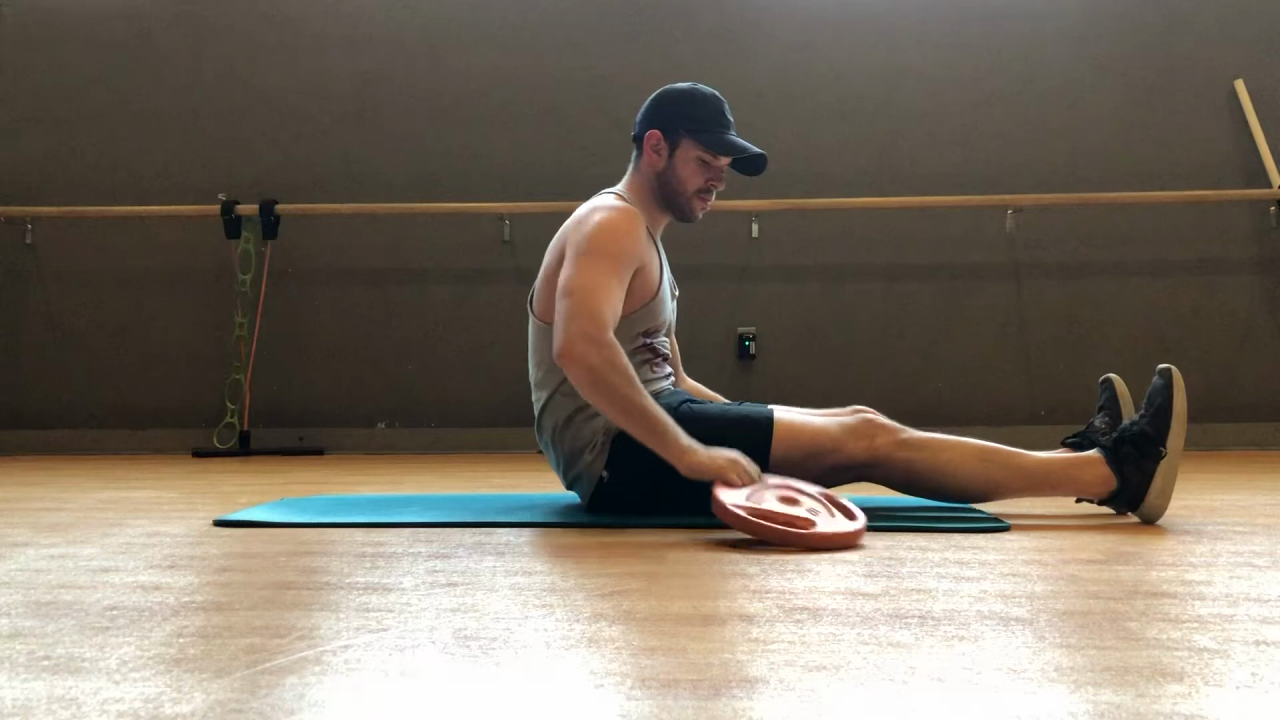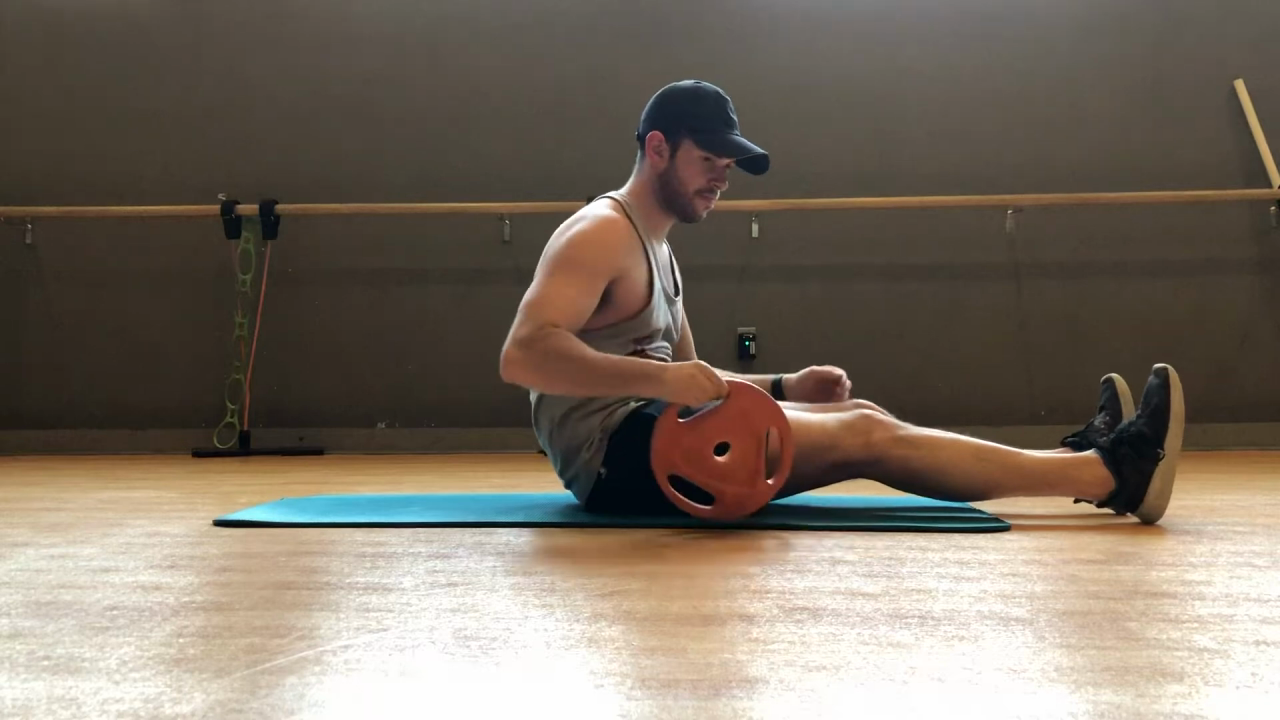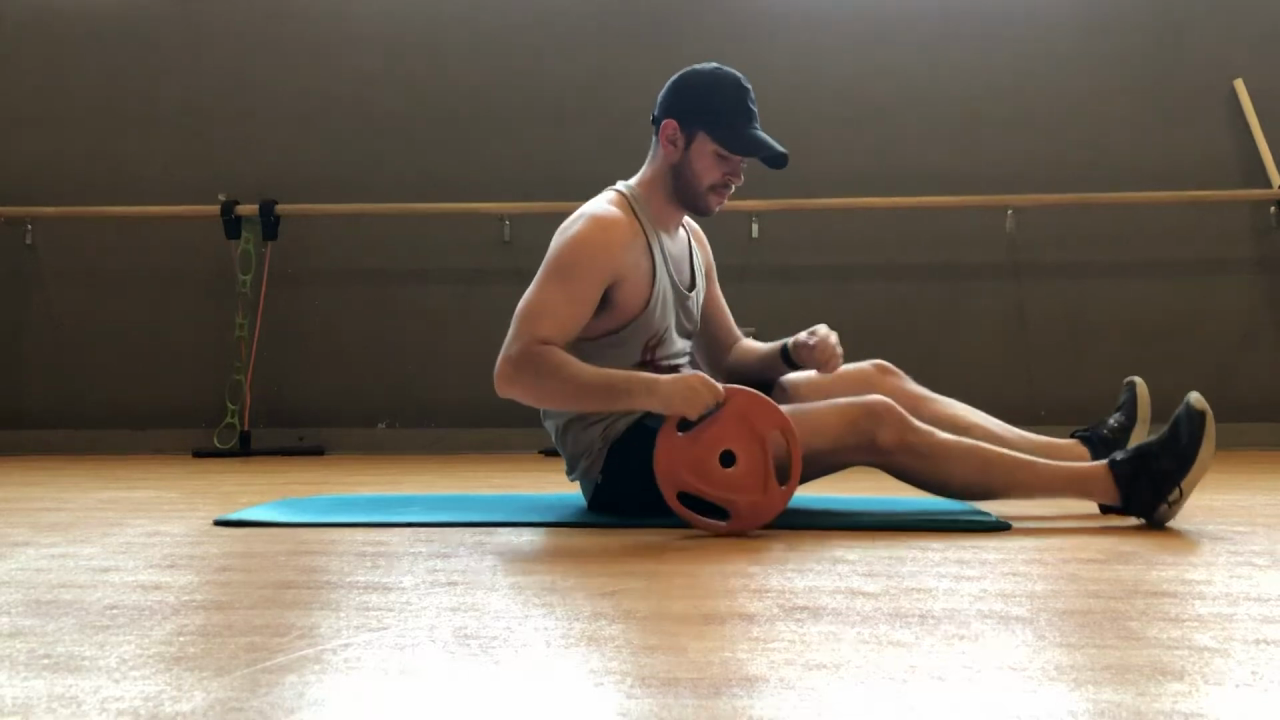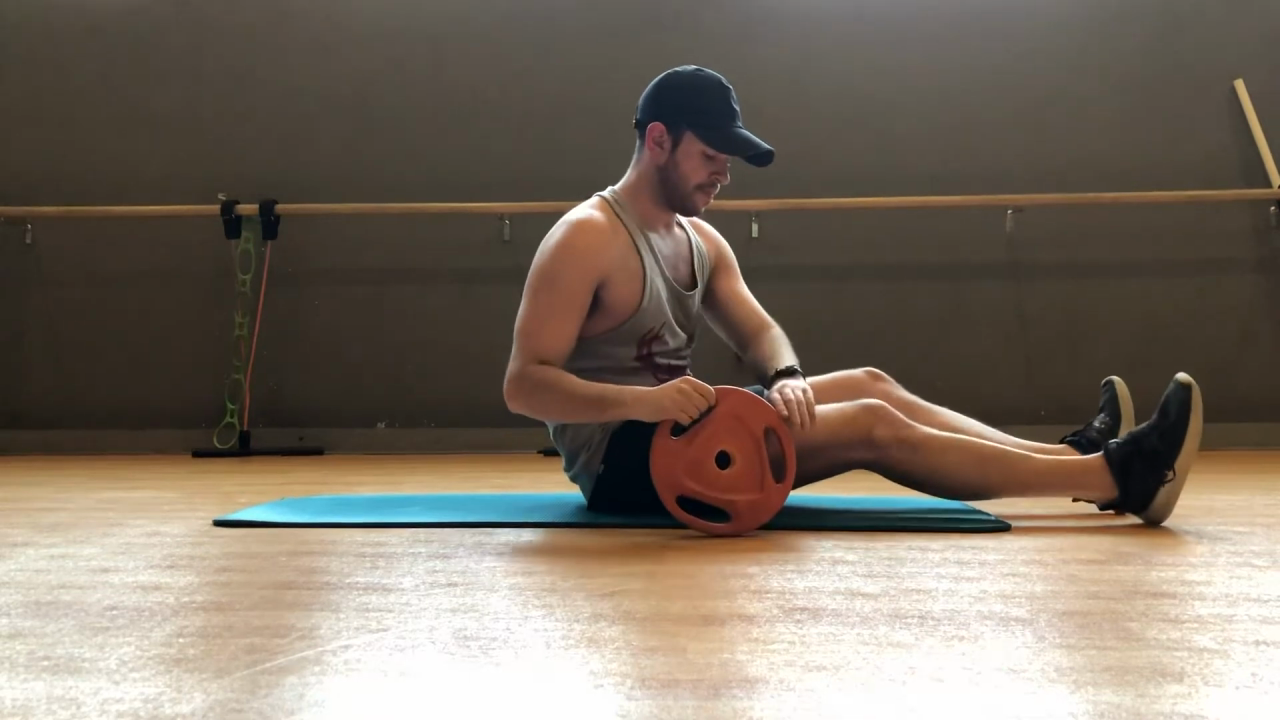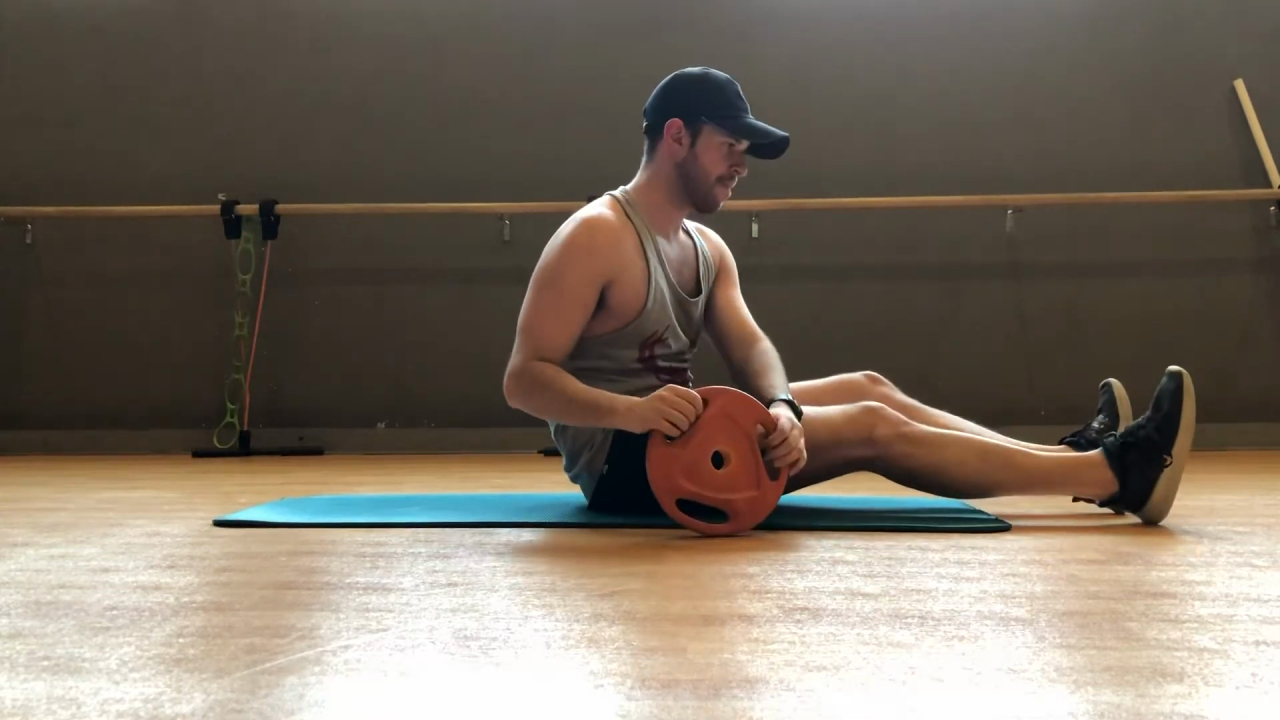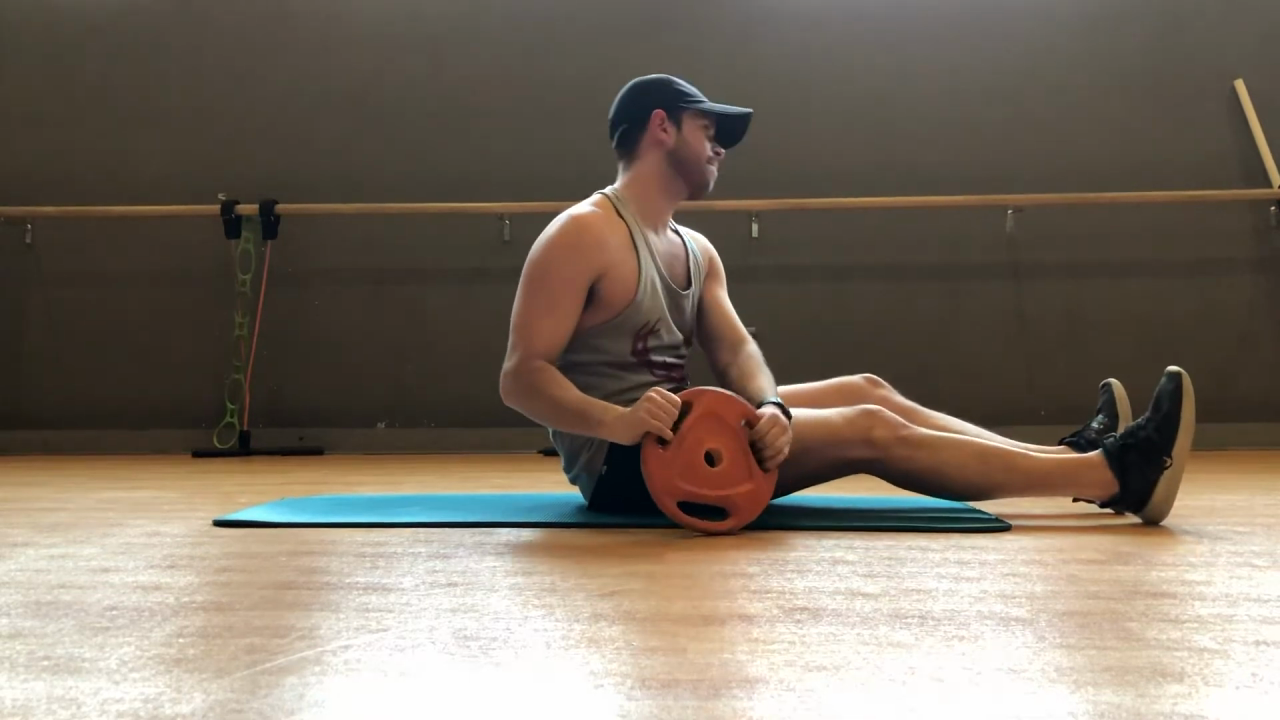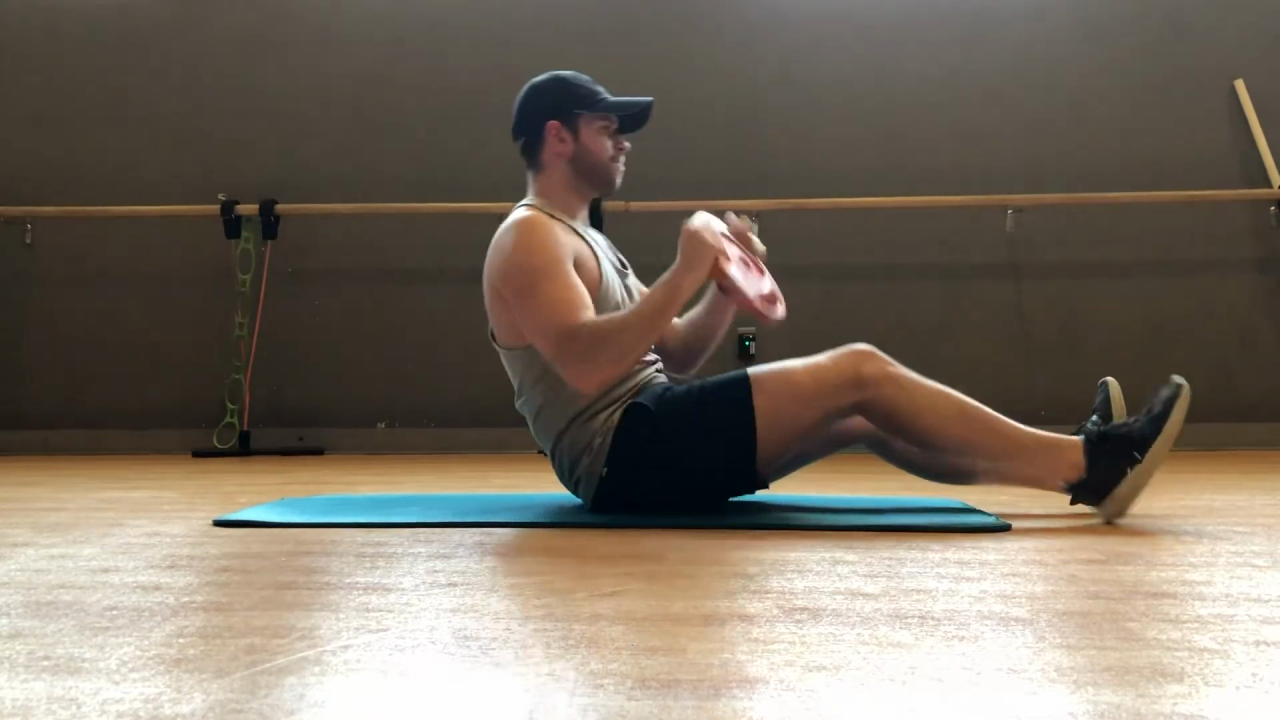
dt=0.5s
person 1, frame 1
left shoulder: (642, 241)
right shoulder: (610, 225)
right elbow: (582, 349)
left wrist: (776, 428)
right wrist: (688, 453)
left hip: (636, 440)
right hip: (618, 455)
left knee: (856, 422)
right knee: (866, 439)
left ankle: (1079, 461)
right ankle: (1111, 473)
person 1, frame 2
left shoulder: (655, 249)
right shoulder: (601, 234)
left elbow: (690, 376)
right elbow: (521, 355)
left wrist: (784, 386)
right wrist: (659, 380)
left hip: (646, 438)
right hip: (616, 453)
left knee: (859, 418)
right knee: (865, 437)
left ankle: (1082, 459)
right ankle: (1110, 473)
person 1, frame 3
left shoulder: (688, 237)
right shoulder: (602, 233)
left elbow: (726, 357)
right elbow: (515, 370)
left wrist: (793, 352)
right wrist: (651, 388)
right hip: (624, 459)
left knee: (880, 379)
right knee: (876, 425)
left ankle: (1084, 454)
right ankle: (1119, 485)
person 1, frame 4
left shoulder: (699, 240)
right shoulder: (586, 238)
left elbow: (761, 332)
right elbow: (523, 385)
left wrist: (787, 377)
right wrist: (641, 400)
right hip: (621, 458)
left knee: (870, 386)
right knee: (870, 427)
left ankle: (1078, 458)
right ankle: (1115, 478)
person 1, frame 5
left shoulder: (706, 247)
right shoulder: (594, 238)
left elbow: (750, 349)
right elbow: (524, 379)
left wrist: (781, 406)
right wrist: (630, 410)
left hip: (673, 437)
right hip: (622, 462)
left knee: (868, 389)
right knee: (870, 428)
left ankle: (1073, 457)
right ankle: (1113, 474)
person 1, frame 6
left shoulder: (693, 249)
right shoulder: (581, 235)
left elbow: (736, 350)
right elbow: (520, 379)
left wrist: (766, 410)
right wrist: (616, 421)
left hip: (672, 437)
right hip: (622, 462)
left knee: (865, 392)
right knee: (868, 433)
left ankle: (1074, 457)
right ankle: (1117, 475)
person 1, frame 7
left shoulder: (584, 238)
right shoulder: (529, 238)
left elbow: (675, 356)
right elbow: (584, 368)
left wrist: (726, 283)
right wrist: (681, 278)
left hip: (646, 440)
right hip: (623, 457)
left knee: (859, 415)
right knee: (860, 370)
left ankle: (1072, 462)
right ankle: (1088, 464)
